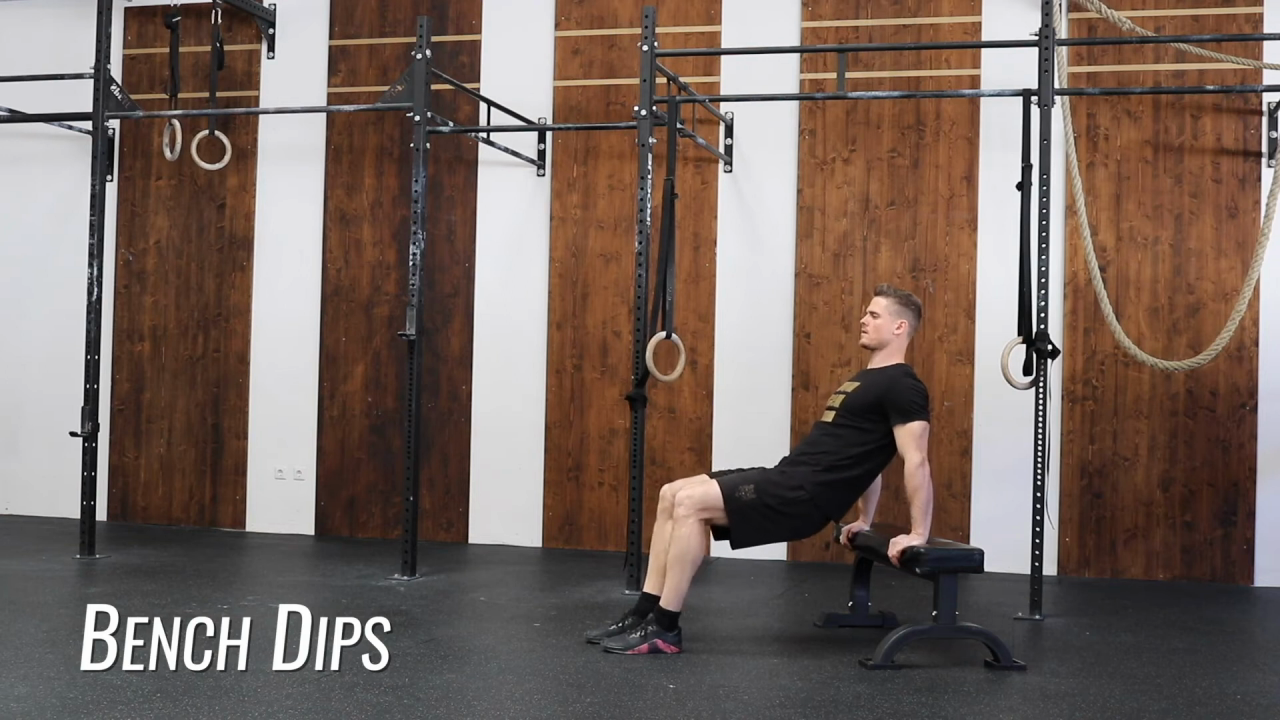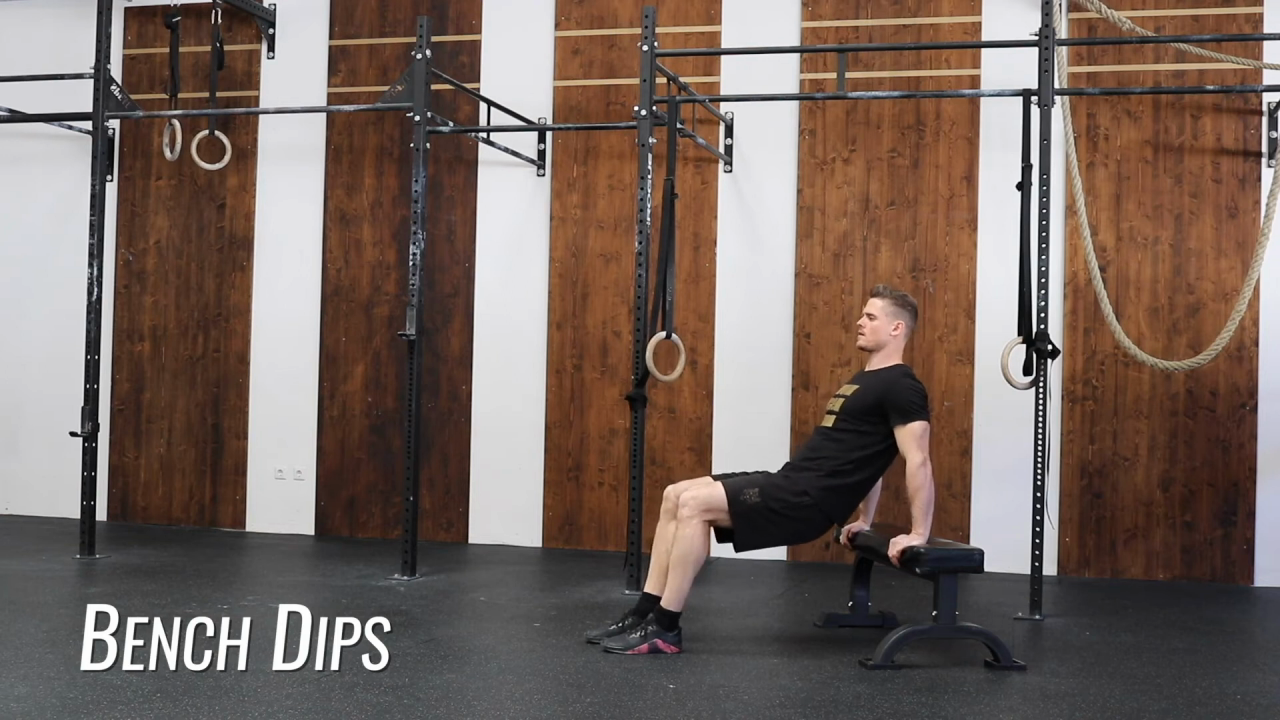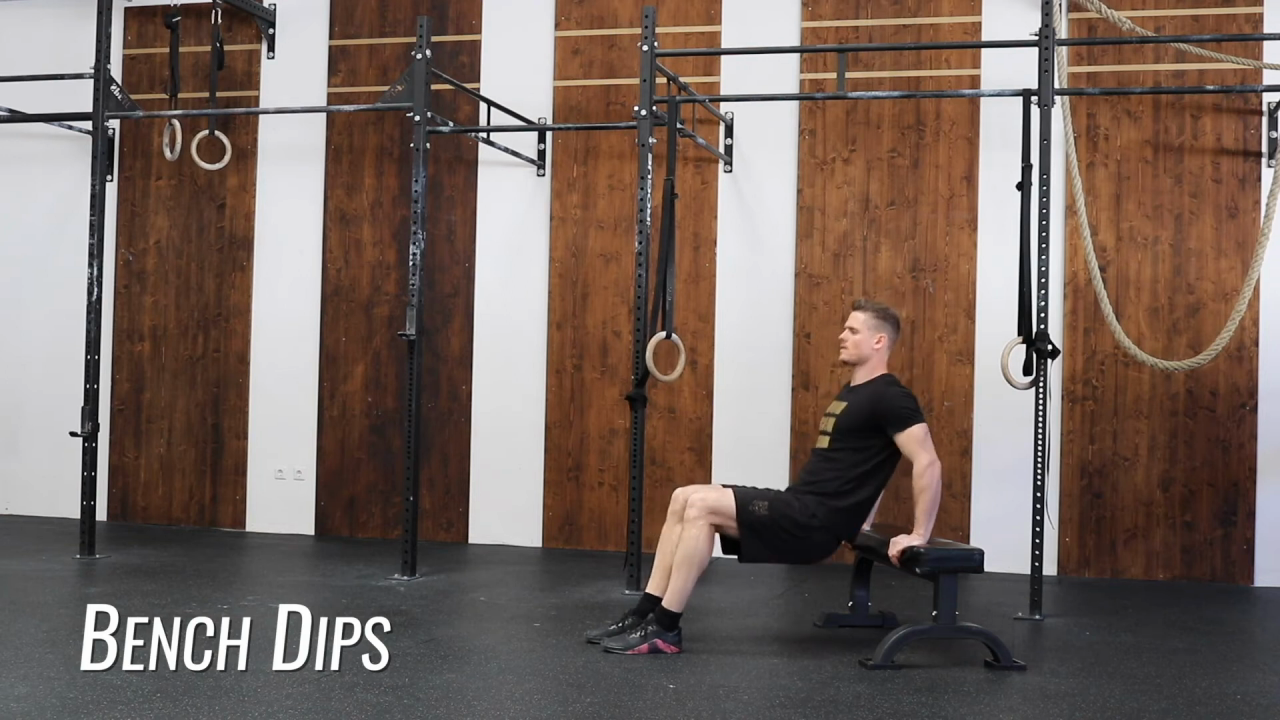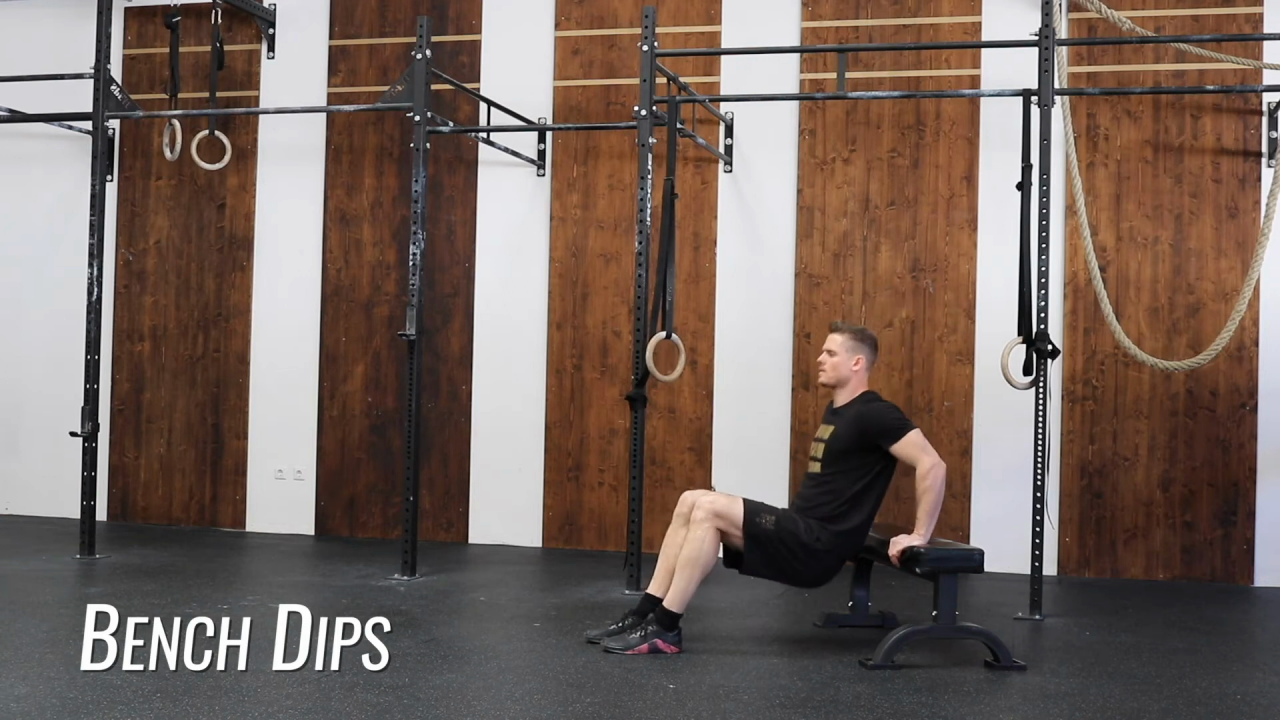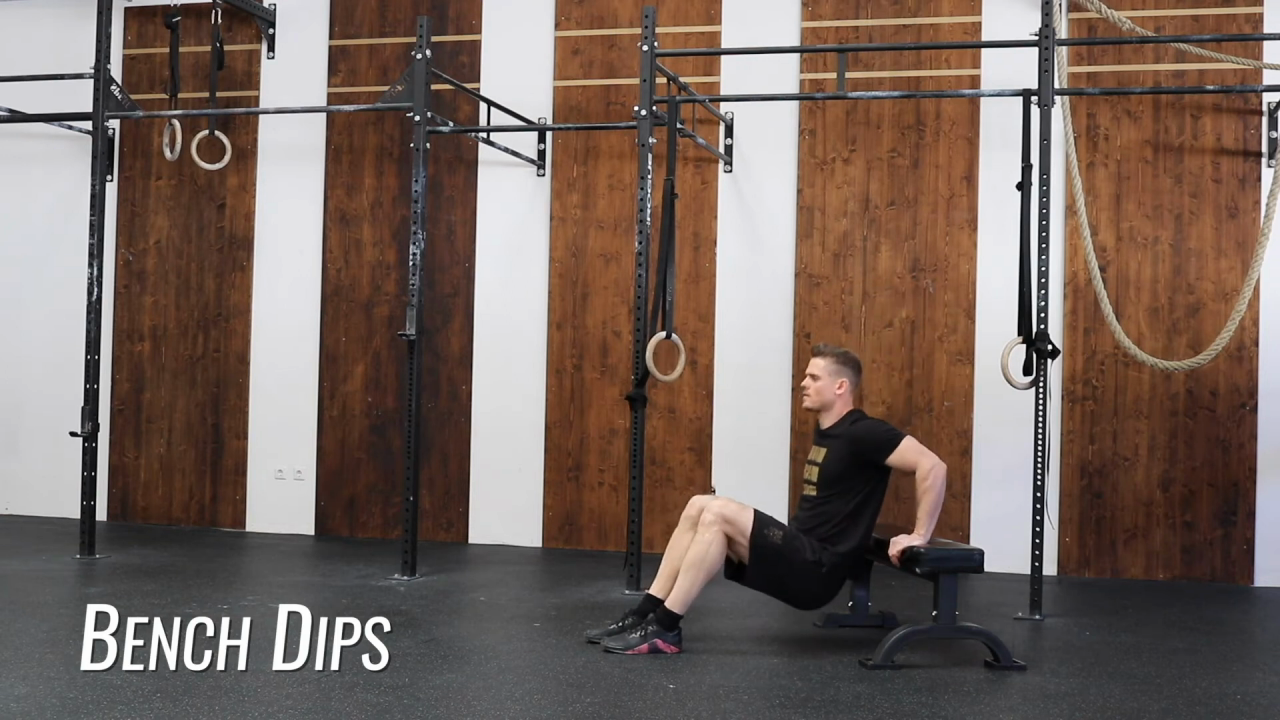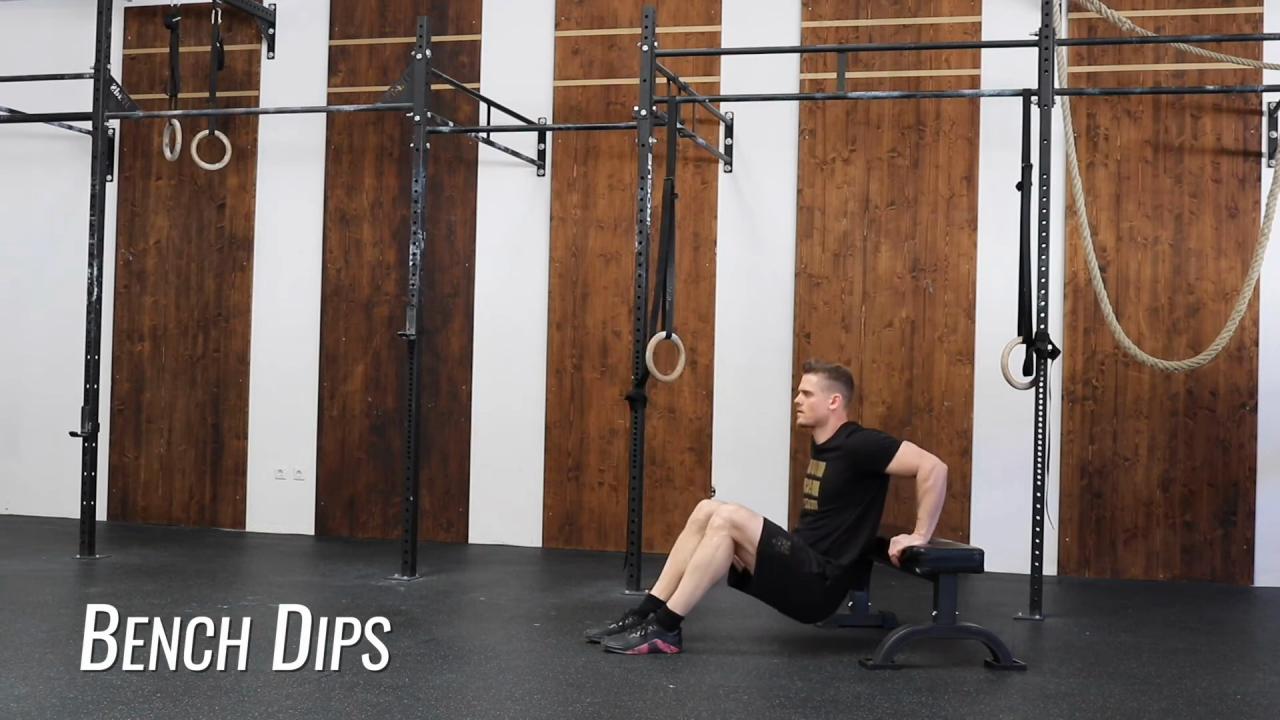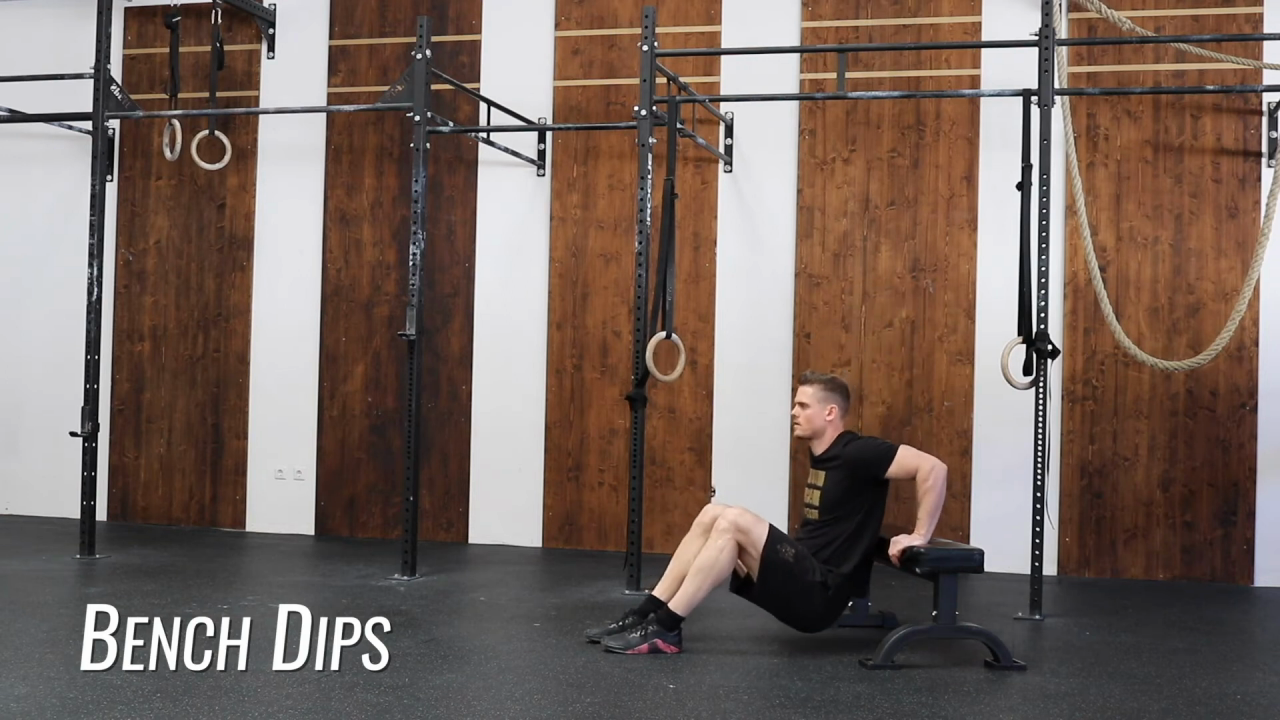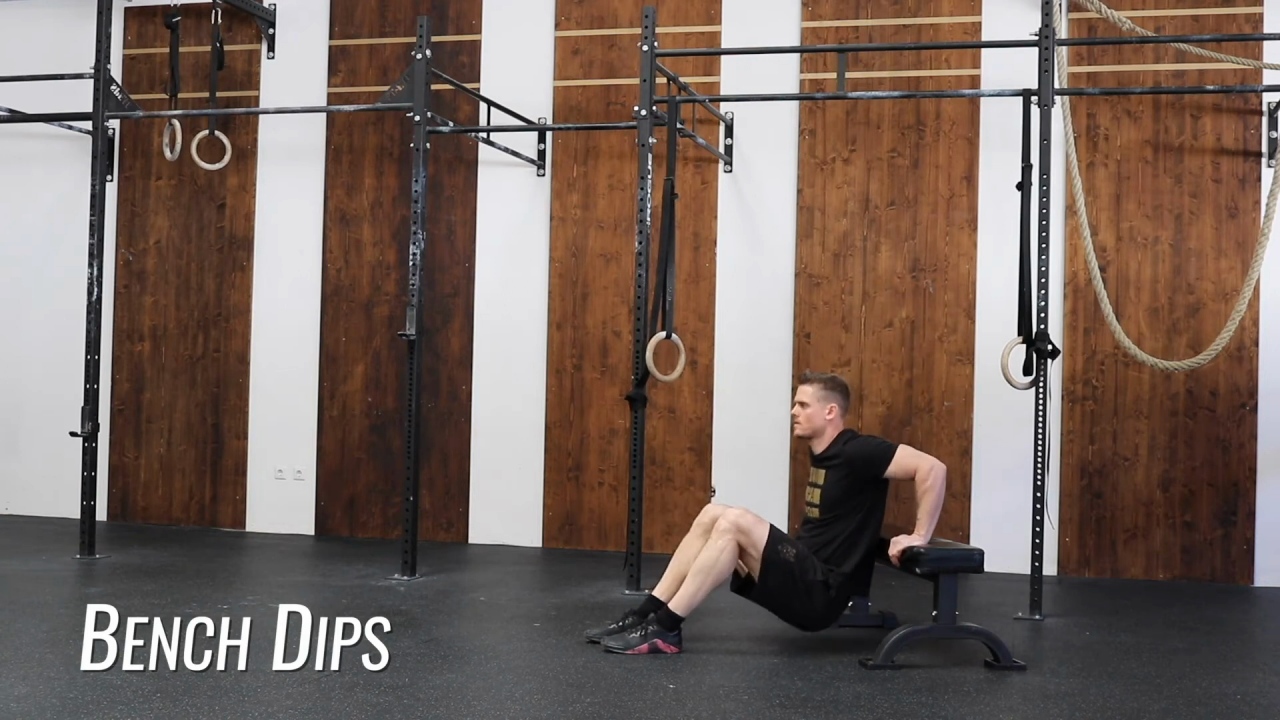
dt=0.3s
person 1, frame 1
left shoulder: (901, 386)
right shoulder: (867, 379)
left elbow: (916, 461)
right elbow: (862, 453)
left wrist: (918, 534)
right wrist: (864, 520)
left hip: (807, 495)
right hip: (788, 480)
left knee: (690, 503)
right knee: (672, 495)
left ankle: (664, 627)
right ankle: (644, 613)
person 1, frame 2
left shoulder: (899, 385)
right shoulder: (867, 379)
left elbow: (918, 461)
right elbow: (863, 452)
left wrist: (918, 534)
right wrist: (864, 521)
left hip: (811, 499)
right hip: (792, 487)
left knee: (694, 504)
right knee: (676, 496)
left ankle: (664, 628)
right ankle: (645, 613)
person 1, frame 3
left shoulder: (888, 396)
right shoulder: (854, 392)
left elbow: (927, 463)
left wrist: (918, 535)
right wrist: (859, 522)
left hip: (816, 522)
right hip: (798, 507)
left knee: (701, 505)
right knee: (683, 499)
left ankle: (664, 627)
right ankle: (645, 613)
person 1, frame 4
left shoulder: (871, 414)
right shoulder: (838, 410)
left elbow: (932, 465)
left wrist: (918, 537)
right wrist: (855, 524)
left hip: (817, 547)
right hip: (800, 534)
left knee: (709, 510)
right knee: (692, 502)
left ankle: (664, 628)
right ankle: (645, 613)
person 1, frame 5
left shoulder: (861, 432)
right shoulder: (828, 429)
left elbow: (932, 466)
left wrist: (918, 536)
right wrist: (853, 532)
left hip: (816, 568)
right hip: (799, 551)
left knee: (718, 513)
right knee: (699, 508)
left ankle: (664, 628)
right ankle: (644, 614)
person 1, frame 6
left shoulder: (857, 445)
right shoulder: (824, 443)
left elbow: (933, 467)
left wrist: (919, 537)
left hip: (818, 582)
right hip: (802, 565)
left knee: (727, 518)
right knee: (707, 512)
left ankle: (664, 629)
right ankle: (645, 614)
person 1, frame 7
left shoulder: (855, 453)
right shoulder: (824, 452)
left elbow: (933, 468)
left wrist: (918, 537)
left hip: (819, 591)
right hip: (802, 574)
left knee: (733, 521)
right knee: (712, 516)
left ankle: (664, 629)
right ankle: (644, 614)
person 1, frame 8
left shoulder: (856, 451)
right shoulder: (823, 450)
left elbow: (932, 468)
left wrist: (918, 538)
left hip: (821, 589)
right hip: (805, 571)
left knee: (733, 521)
right knee: (712, 516)
left ankle: (665, 628)
right ankle: (646, 614)
